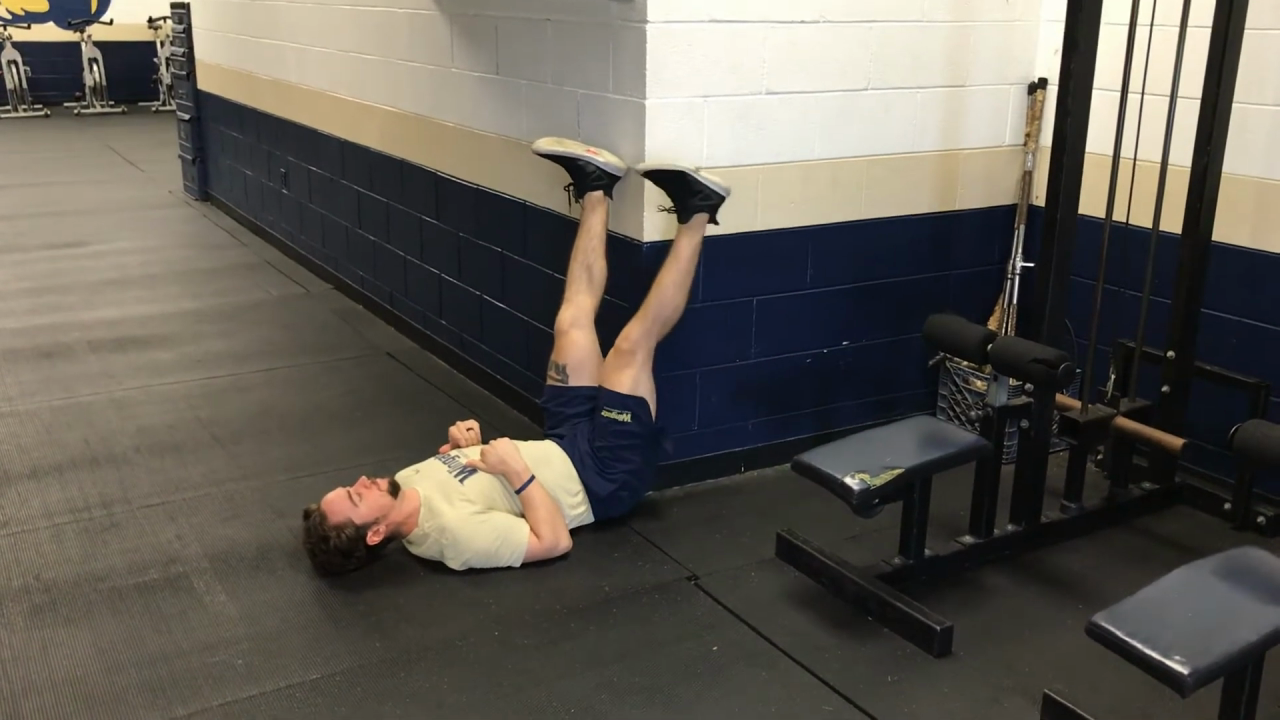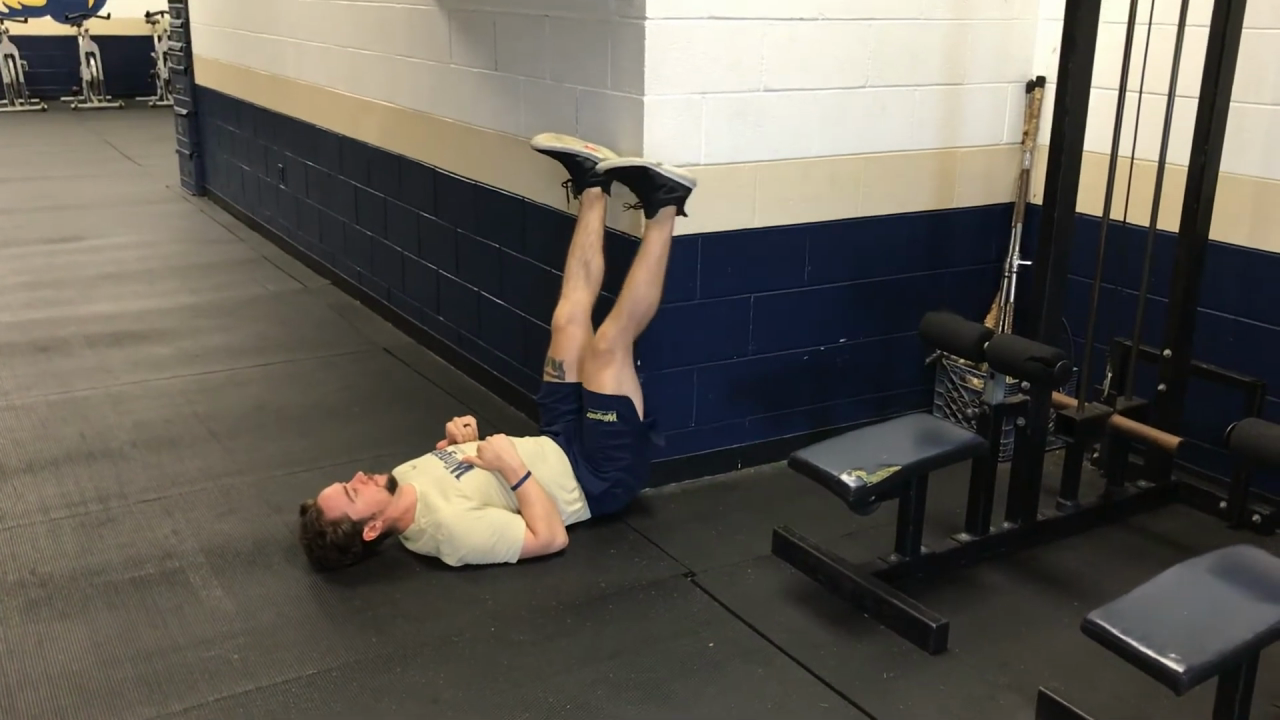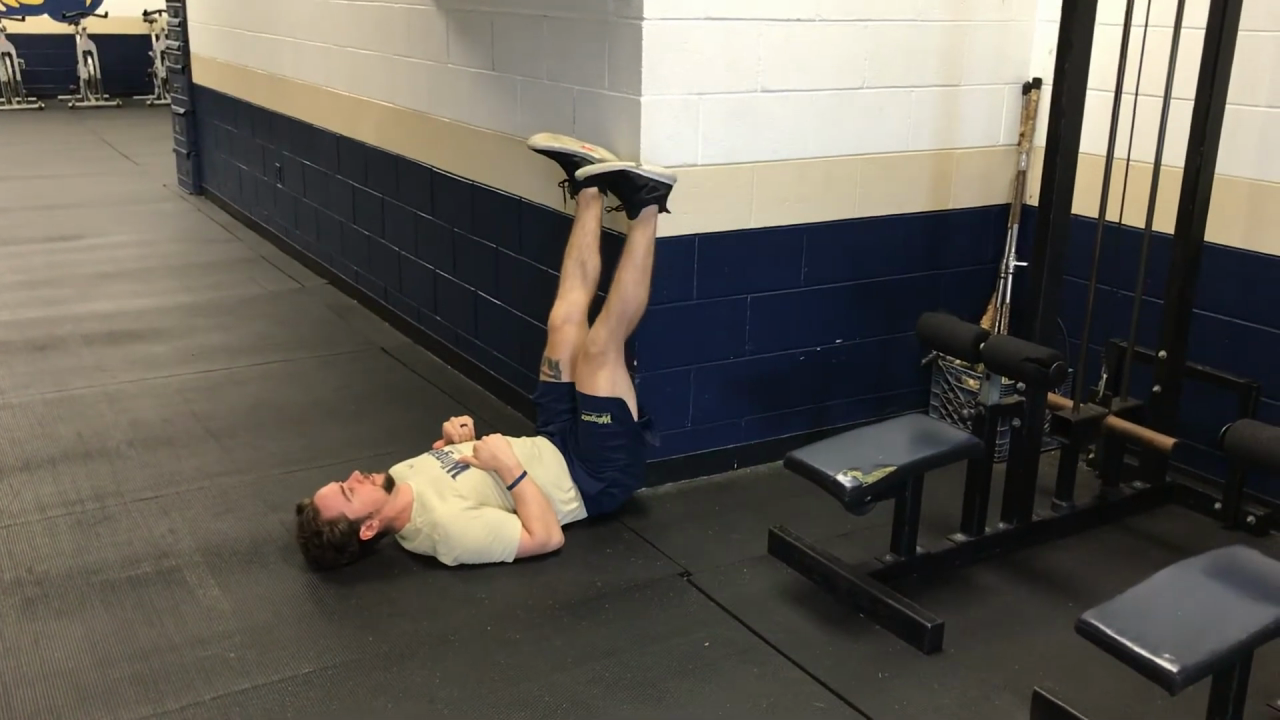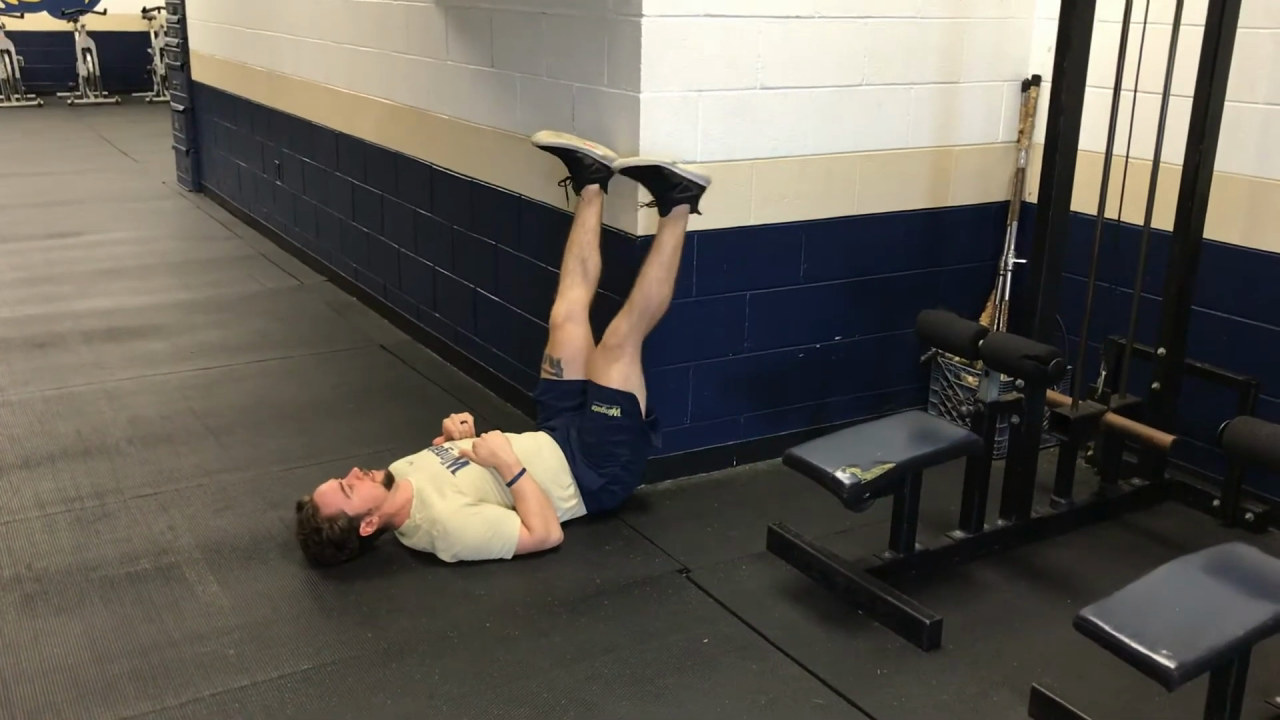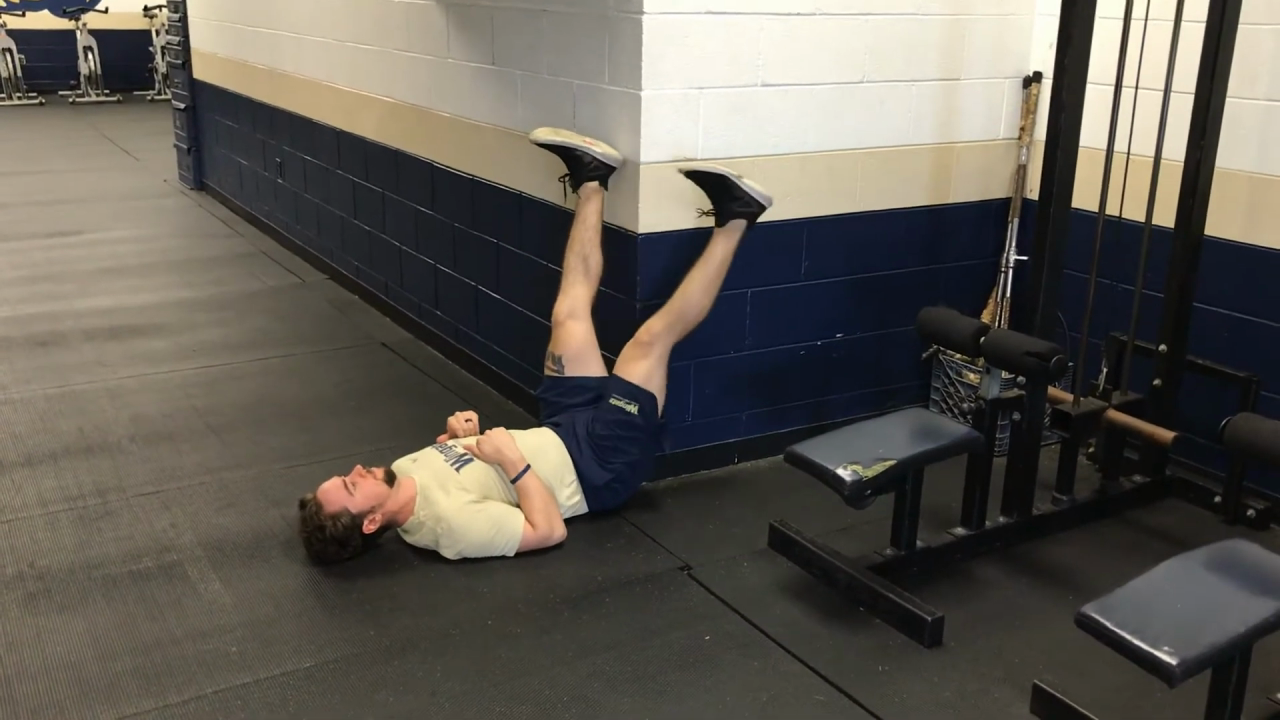
dt=0.4s
person 1, frame 1
left shoulder: (410, 485)
right shoulder: (449, 535)
right elbow: (554, 541)
left wrist: (463, 447)
right wrist: (516, 471)
left hip: (564, 446)
right hip: (604, 478)
right knee: (631, 346)
left ankle: (594, 191)
right ankle: (694, 217)
person 1, frame 2
left shoulder: (407, 482)
right shoulder: (446, 531)
right elbow: (550, 538)
left wrist: (460, 443)
right wrist: (513, 468)
left hip: (559, 443)
right hip: (601, 476)
right knee: (608, 345)
left ankle: (593, 188)
right ankle: (661, 210)
person 1, frame 3
left shoulder: (403, 479)
right shoulder: (442, 529)
right elbow: (546, 537)
left wrist: (454, 443)
right wrist: (510, 467)
left hip: (555, 443)
right hip: (597, 477)
right knee: (601, 347)
left ankle: (591, 191)
right ankle: (643, 209)
person 1, frame 4
left shoulder: (403, 476)
right shoulder: (443, 527)
right elbow: (545, 533)
left wrist: (454, 437)
right wrist: (507, 463)
left hip: (558, 437)
right hip: (597, 472)
right knee: (619, 341)
left ankle: (591, 185)
right ankle: (675, 209)
person 1, frame 5
left shoulder: (407, 473)
right shoulder: (447, 526)
right elbow: (549, 531)
left wrist: (458, 435)
right wrist: (511, 460)
left hip: (561, 433)
right hip: (600, 469)
right knee: (650, 338)
left ankle: (590, 182)
right ankle: (731, 222)
